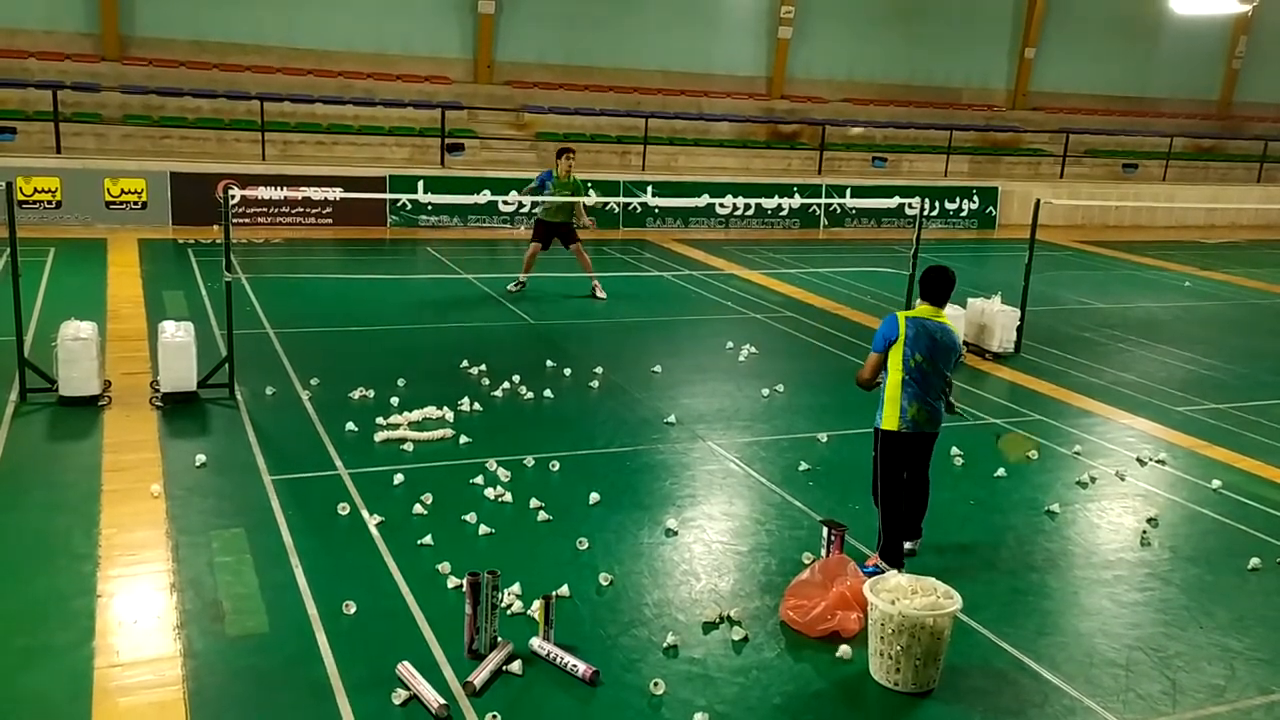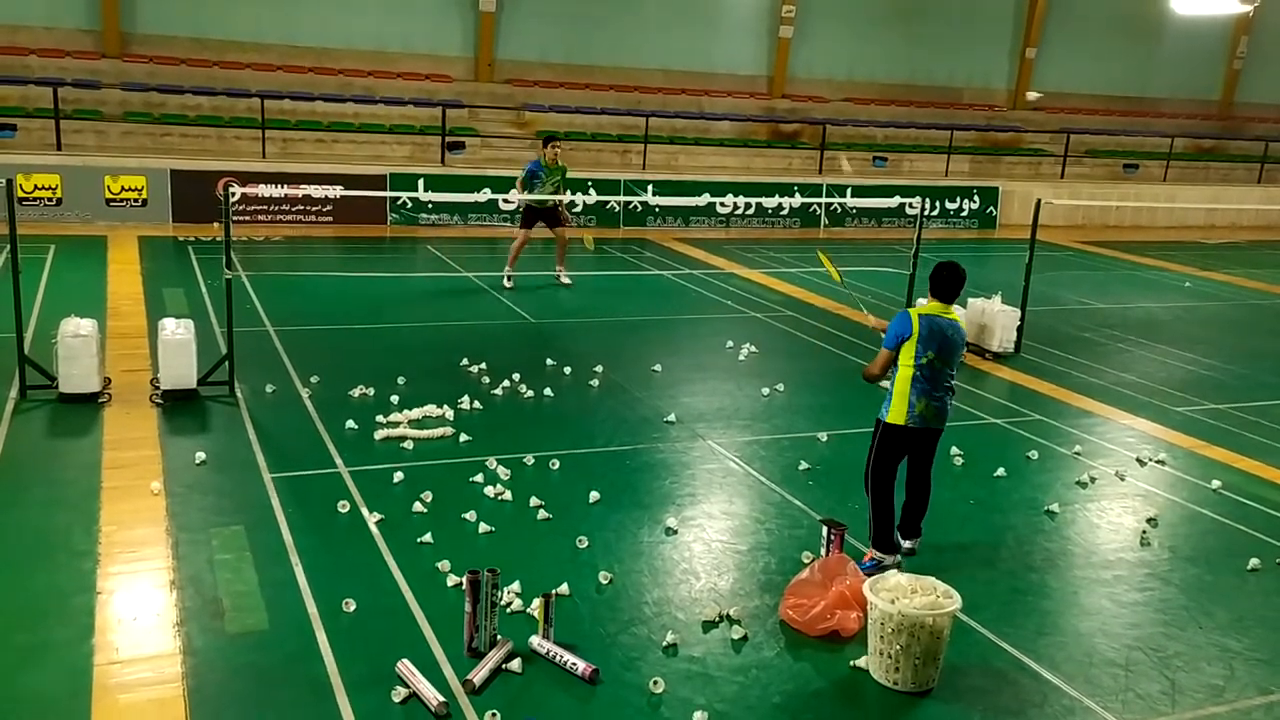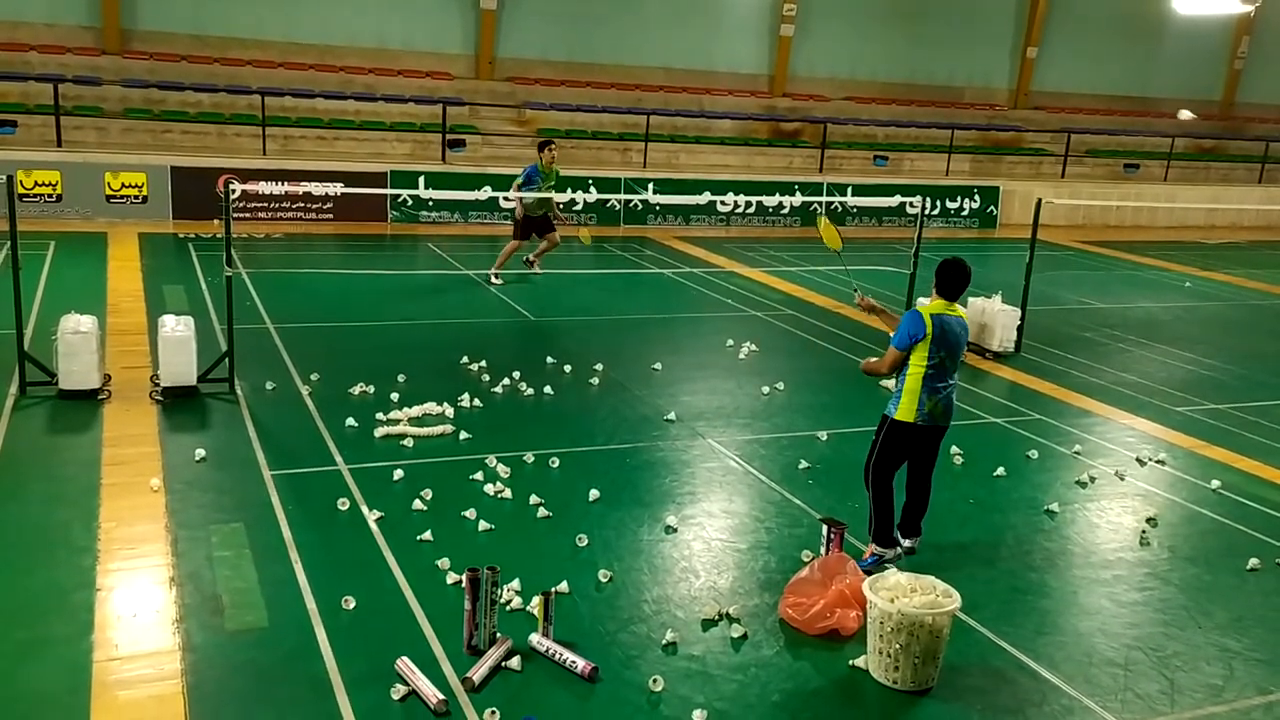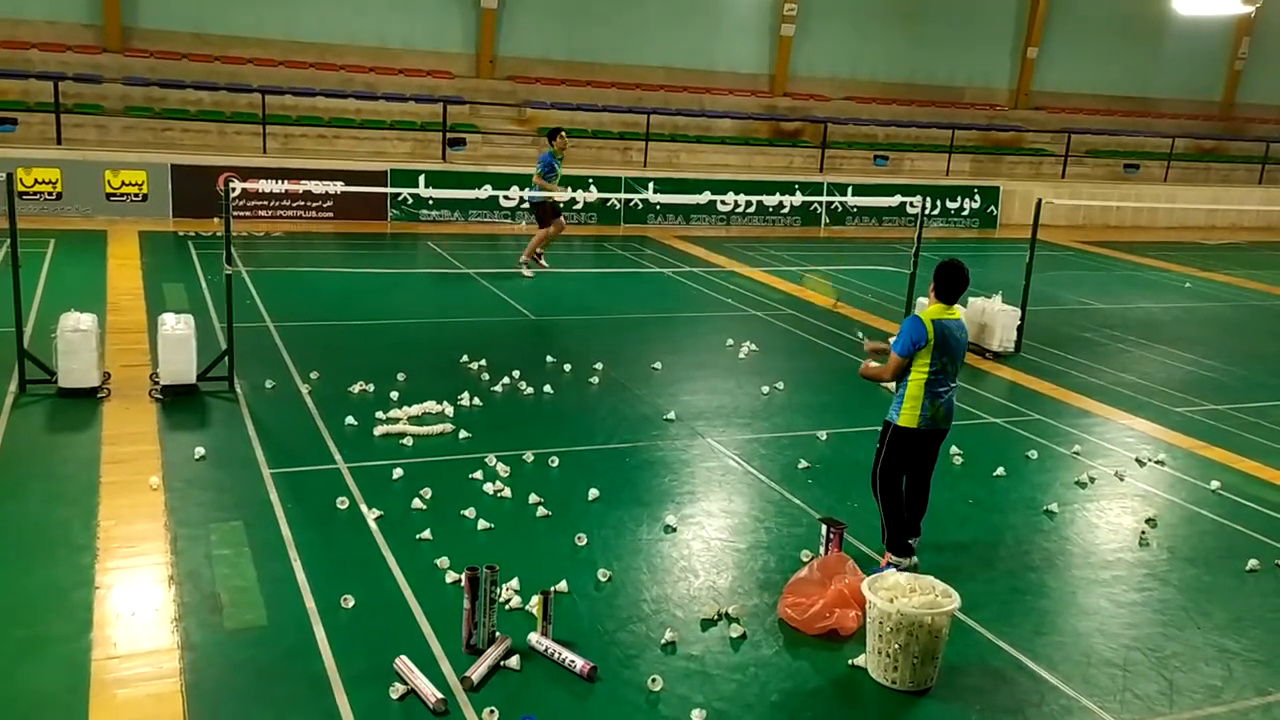
dt=0.2s
person 1, frame 1
left shoulder: (896, 322)
right shoulder: (952, 337)
left elbow: (868, 375)
left wrist: (866, 382)
left hip: (896, 421)
right hip: (930, 422)
left knee: (887, 489)
right knee: (918, 479)
left ankle: (889, 559)
right ankle: (910, 537)
person 1, frame 2
left shoulder: (908, 318)
right shoulder: (958, 330)
left elbow: (878, 370)
left wrist: (867, 372)
right wrist: (890, 331)
left hip: (901, 415)
right hip: (936, 417)
left knee: (879, 479)
right knee: (920, 477)
left ankle: (884, 551)
right ankle: (909, 535)
person 1, frame 3
left shoulder: (918, 317)
right shoulder: (961, 323)
left elbow: (887, 367)
left wrist: (867, 365)
right wrist: (878, 310)
left hip: (907, 413)
right hip: (940, 415)
left knee: (878, 472)
right knee: (921, 476)
left ankle: (883, 544)
right ankle: (909, 534)
person 1, frame 4
left shoulder: (919, 323)
right shoulder: (959, 326)
left elbow: (890, 373)
left wrist: (868, 369)
right wrist: (886, 347)
left hip: (909, 418)
right hip: (940, 418)
left knee: (885, 480)
right knee: (919, 478)
left ankle: (899, 553)
right ankle: (910, 534)
